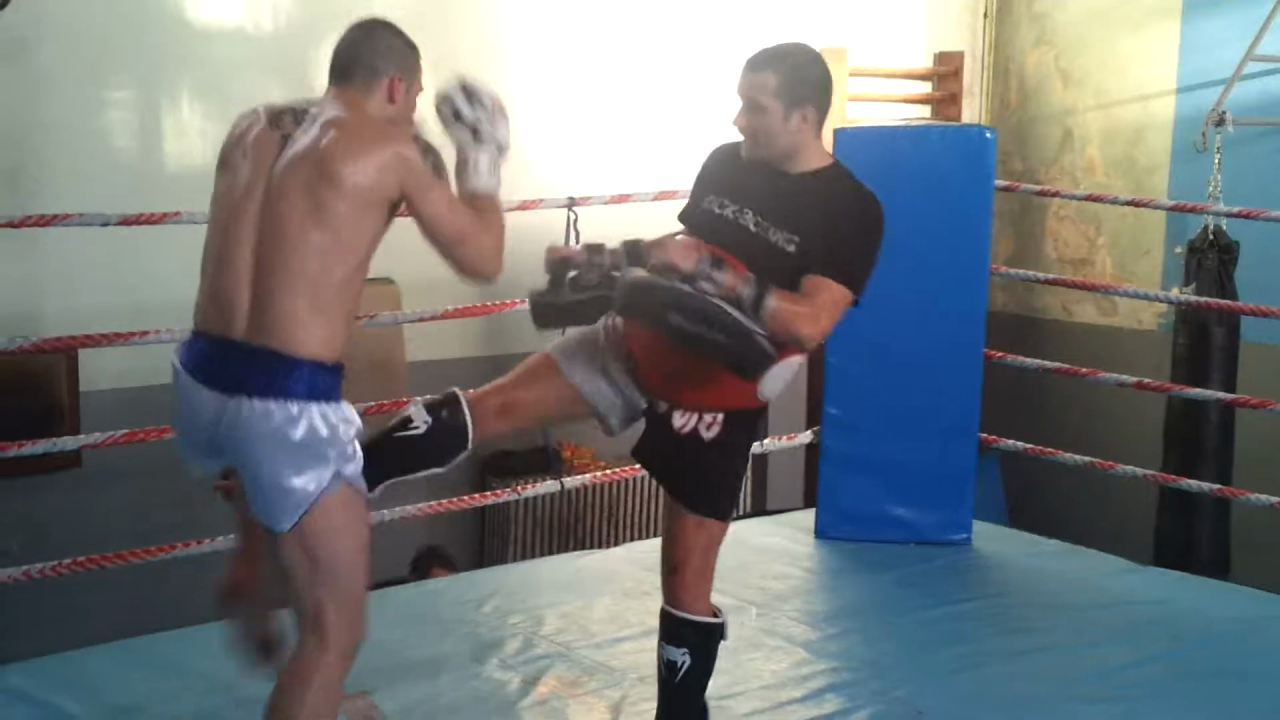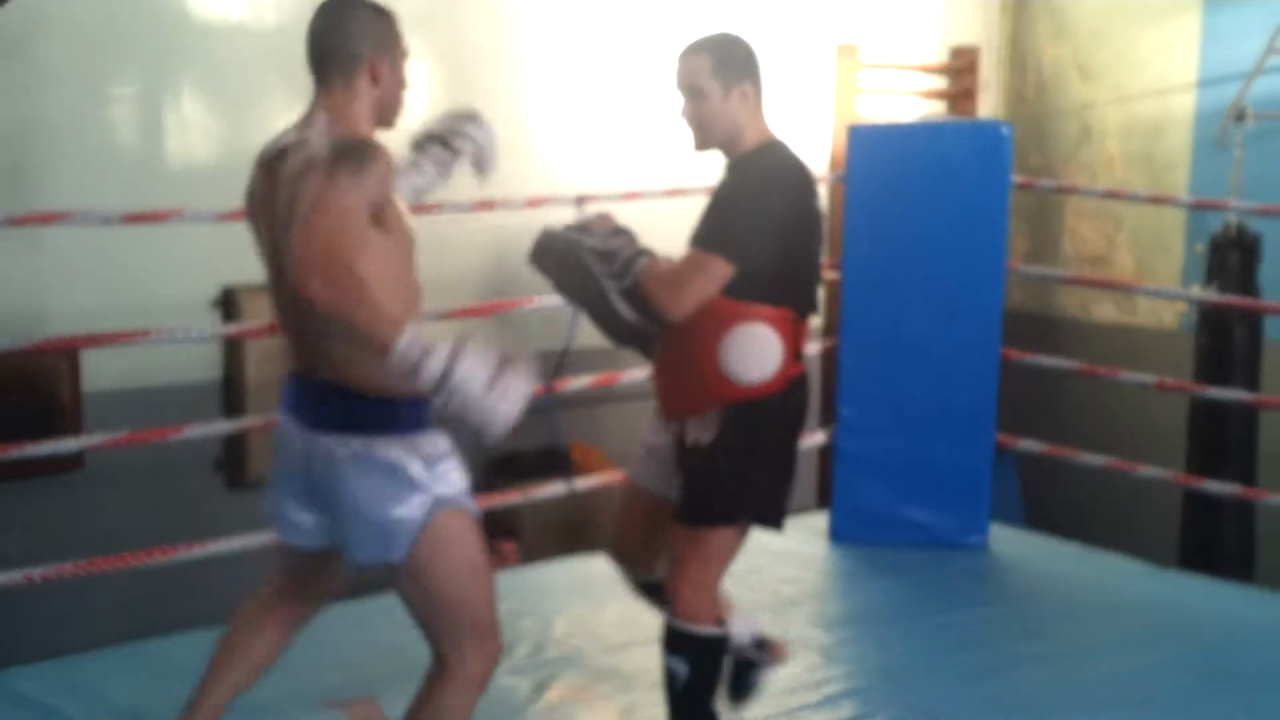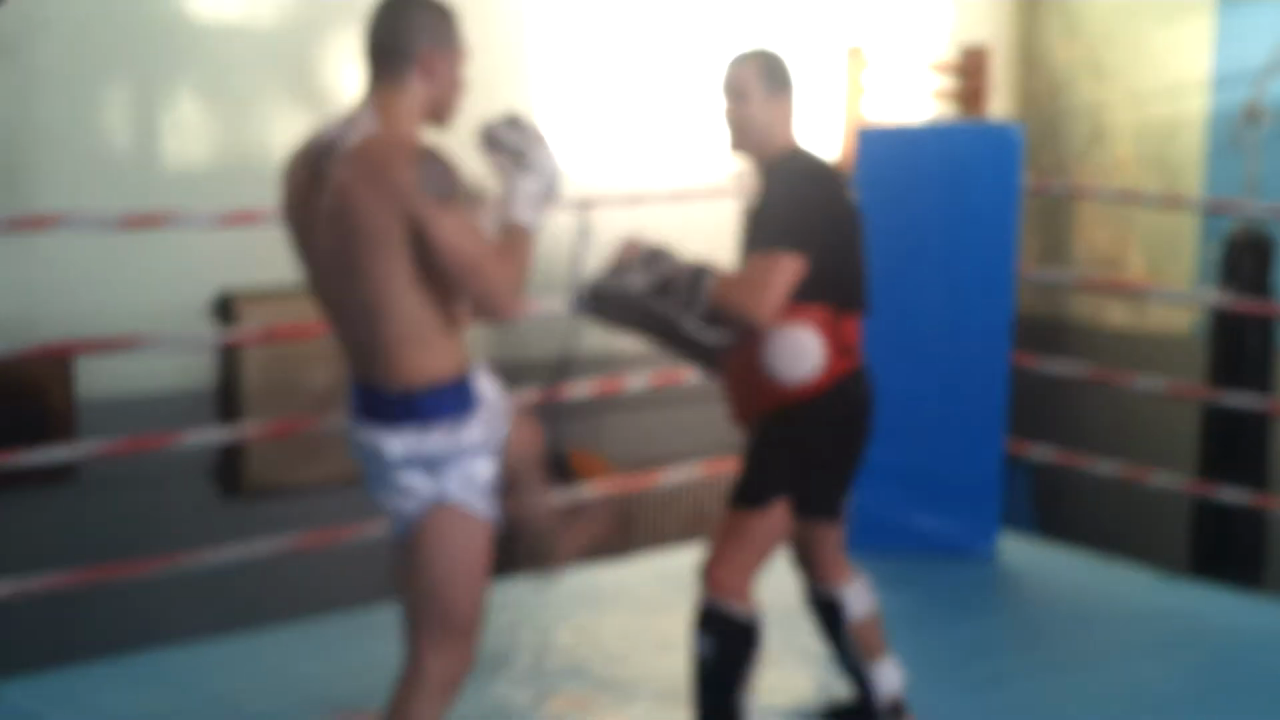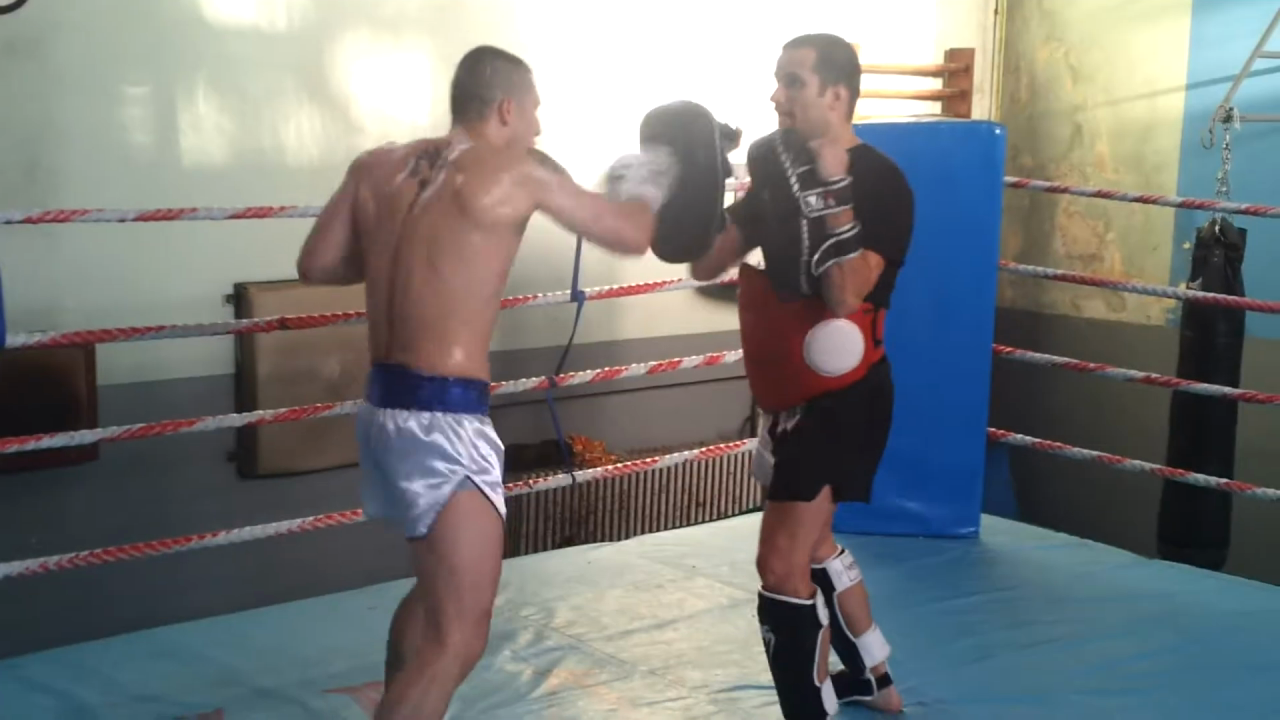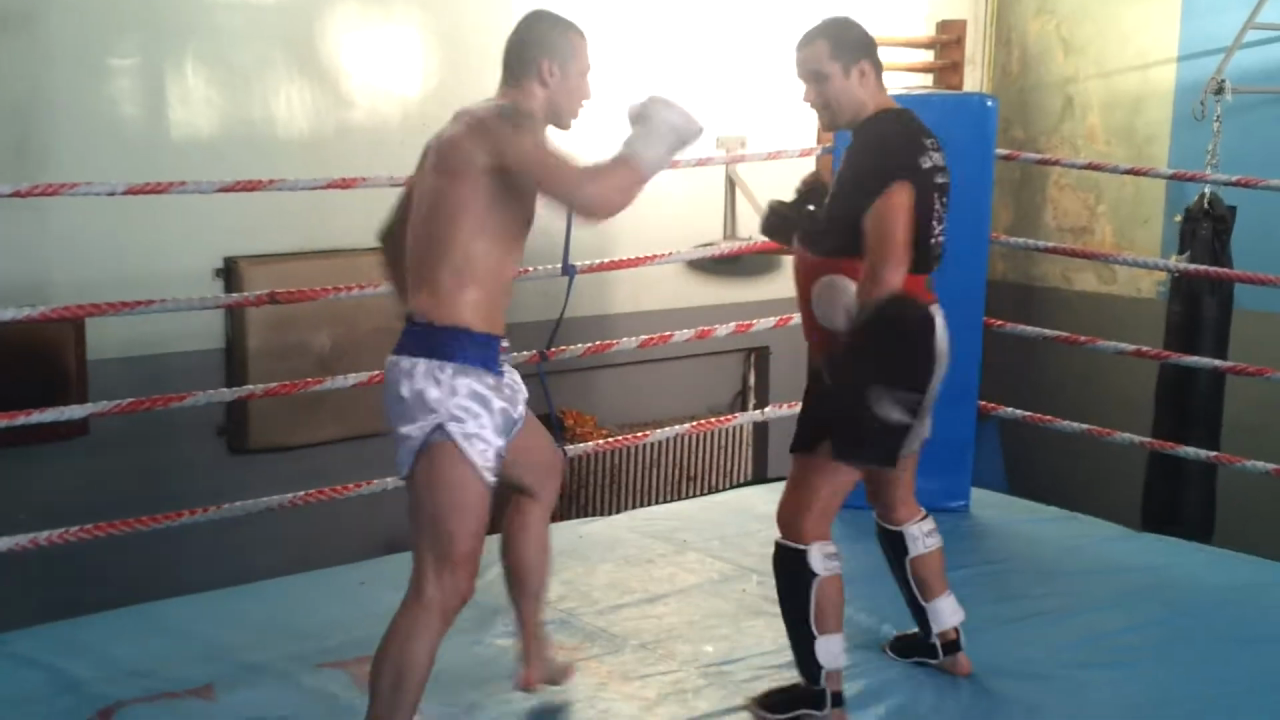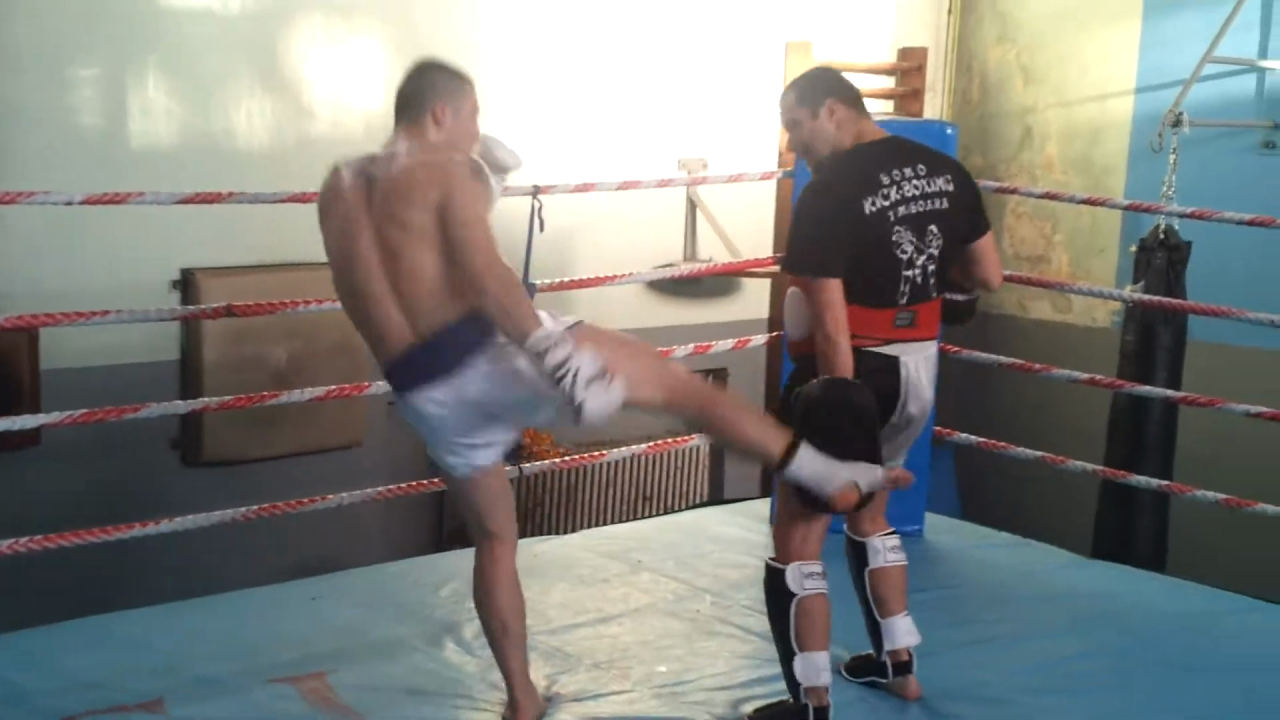
dt=0.4s
person 1, frame 1
left shoulder: (252, 128)
right shoulder: (393, 148)
right elbow: (482, 260)
right wrist: (482, 150)
left hip: (202, 380)
right hip: (288, 404)
right knee: (334, 635)
left ankle: (249, 586)
person 1, frame 2
left shoulder: (278, 160)
right shoulder: (346, 156)
right elbow: (318, 276)
left wrist: (426, 162)
right wrist: (452, 366)
left hip: (308, 421)
right hip: (378, 439)
left knee: (293, 598)
right knee: (469, 652)
person 1, frame 3
left shoulder: (311, 160)
right shoulder: (408, 165)
right elbow: (500, 297)
right wrist: (526, 191)
right hip: (425, 427)
left knee: (524, 444)
right knee: (443, 653)
left ankle: (544, 539)
person 1, frame 4
left shoulder: (378, 166)
right shoulder: (516, 168)
left elbow: (315, 265)
right elbow: (631, 236)
right wrist: (639, 181)
left hip: (386, 407)
right hip: (441, 419)
left knee: (440, 592)
right knee: (457, 634)
person 1, frame 5
left shoulder: (472, 131)
right shoulder: (498, 126)
left elbow: (395, 237)
right elbow: (592, 198)
right wrist: (656, 139)
left hip: (476, 368)
right hip: (450, 374)
left knee: (541, 479)
right knee: (443, 587)
left ankle: (534, 655)
person 1, frame 6
left shoulder: (337, 185)
right shoulder: (453, 168)
right elbow: (485, 271)
right wrist: (555, 349)
left hip: (425, 396)
right hip: (481, 358)
left knee: (496, 539)
right knee: (684, 388)
right ankle: (820, 473)
person 2, frame 1
left shoulder: (852, 209)
right shoulder: (725, 164)
left elbow: (807, 326)
left wrist: (704, 273)
right wrist: (615, 257)
left hip: (719, 401)
right hip: (635, 345)
left knee: (687, 584)
right knee: (494, 405)
person 2, frame 2
left shoulder: (771, 182)
right shoulder: (748, 175)
left elbow: (678, 296)
left wrist: (613, 244)
left hip: (745, 412)
right hip: (693, 397)
left knee: (689, 591)
right knee: (639, 552)
right ankle: (745, 647)
person 2, frame 3
left shoulder: (800, 184)
right shoulder: (791, 184)
left elbow: (757, 303)
left wrist: (661, 271)
left hip: (813, 407)
right hip: (803, 405)
left knee: (726, 577)
right knee: (824, 559)
person 2, frame 4
left shoulder: (879, 182)
right shoulder: (789, 167)
left elbow: (842, 296)
right elbow: (706, 263)
left wrist: (829, 191)
left hip: (841, 399)
right hip: (797, 397)
left knee: (782, 566)
right knee: (813, 544)
person 2, frame 5
left shoulder: (883, 142)
right shoulder: (894, 138)
left elbow: (892, 234)
right wrist: (807, 222)
left hip: (879, 348)
right hip: (900, 341)
left knee: (801, 519)
right knee: (896, 497)
right ankle: (944, 639)
person 2, frame 6
left shoulder: (827, 194)
right shoulder: (946, 172)
left elbow: (829, 315)
right elbow: (988, 277)
left wrist: (844, 401)
left hip: (852, 373)
right hip: (915, 367)
left knee: (795, 540)
right knee: (868, 515)
right ankle: (898, 663)
